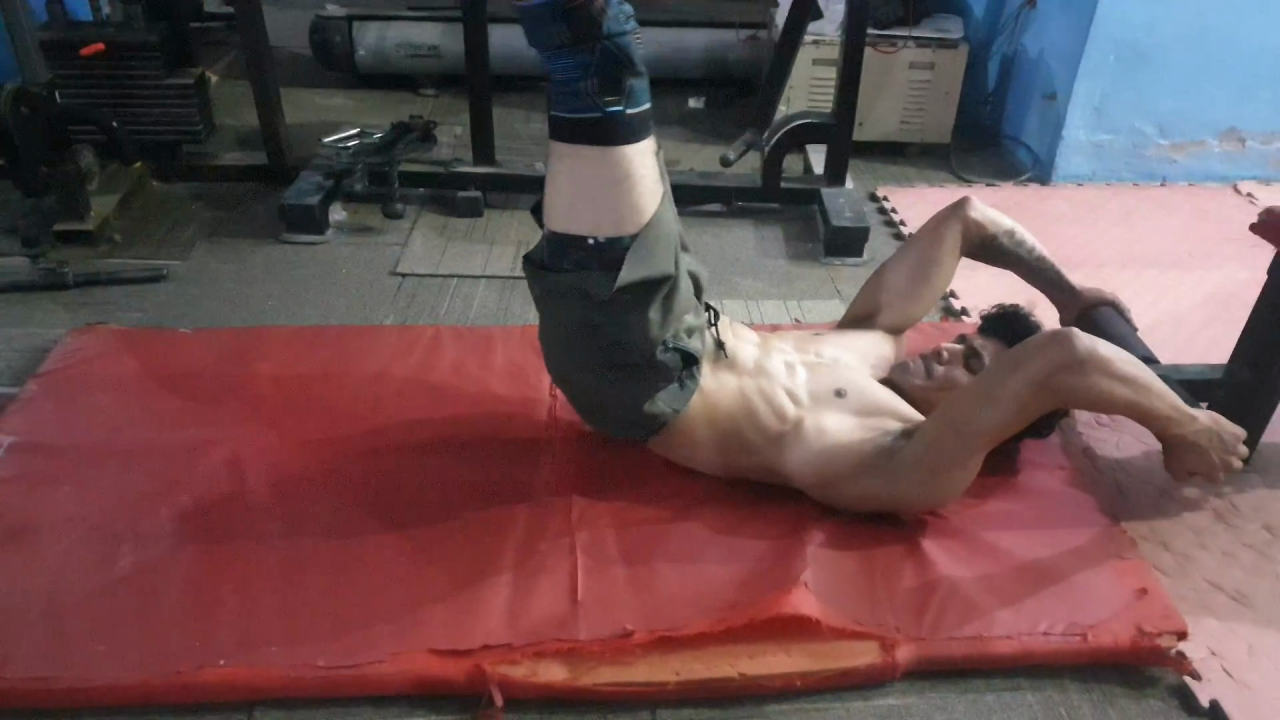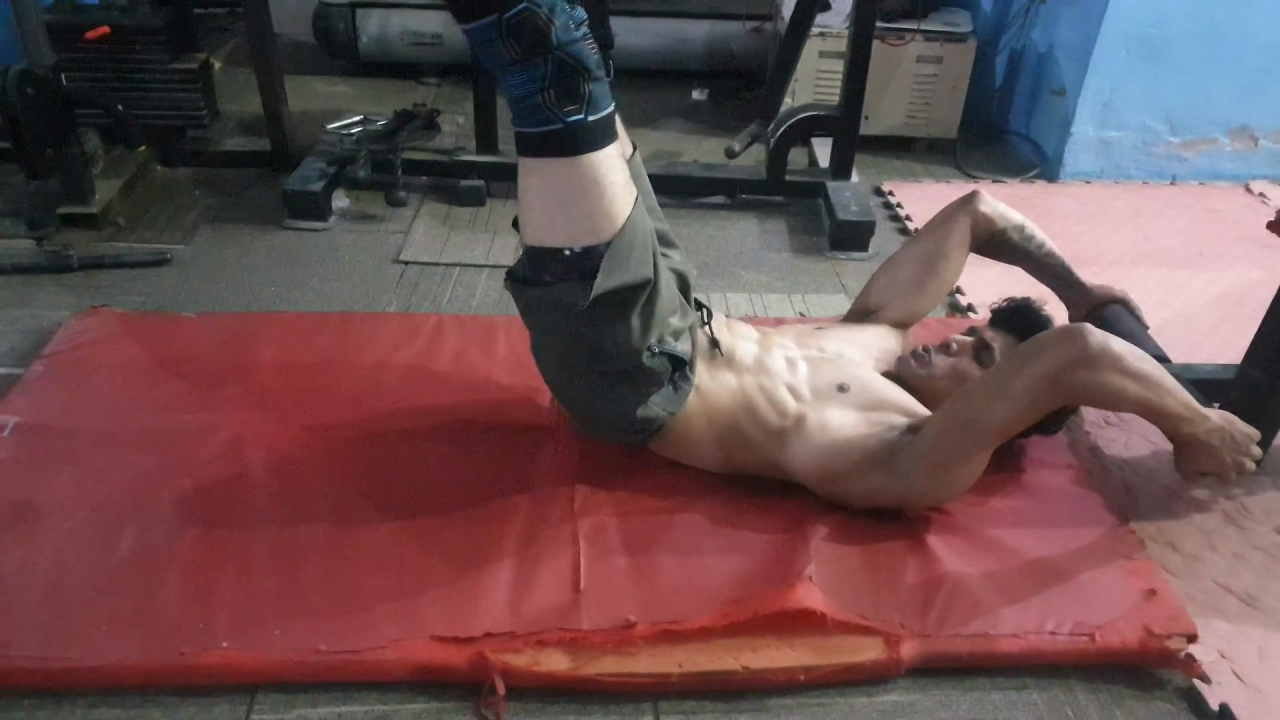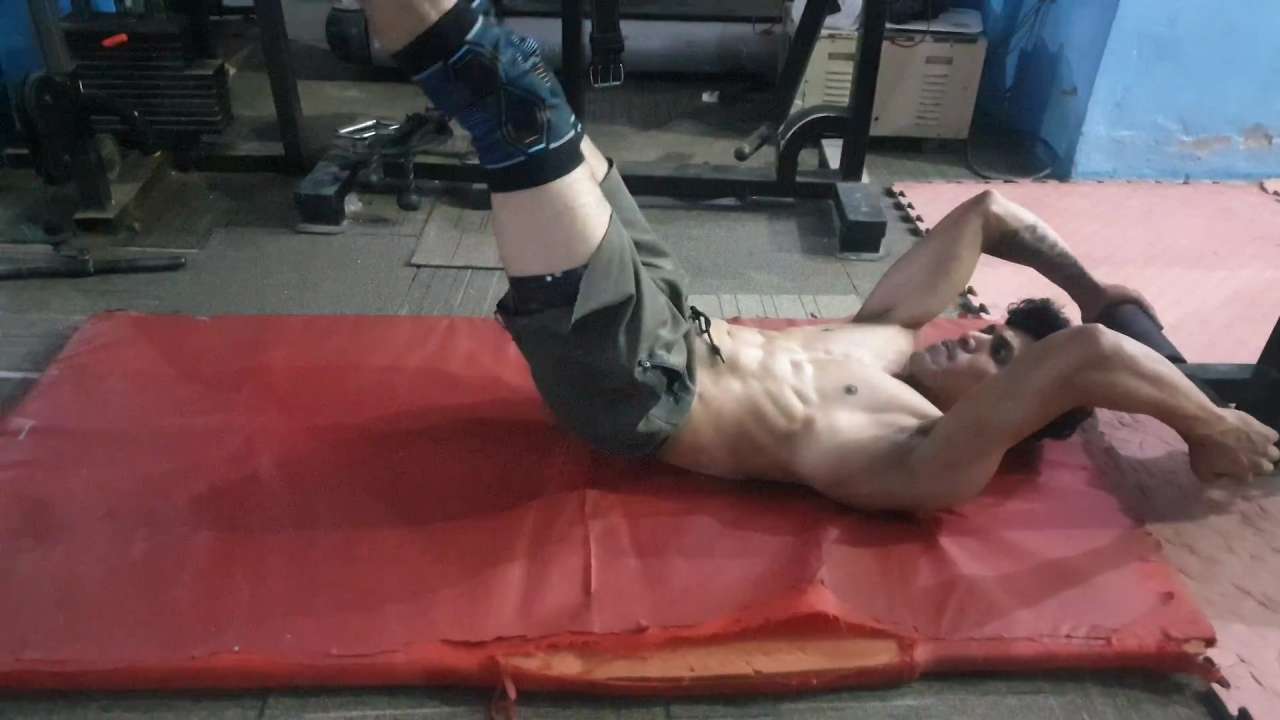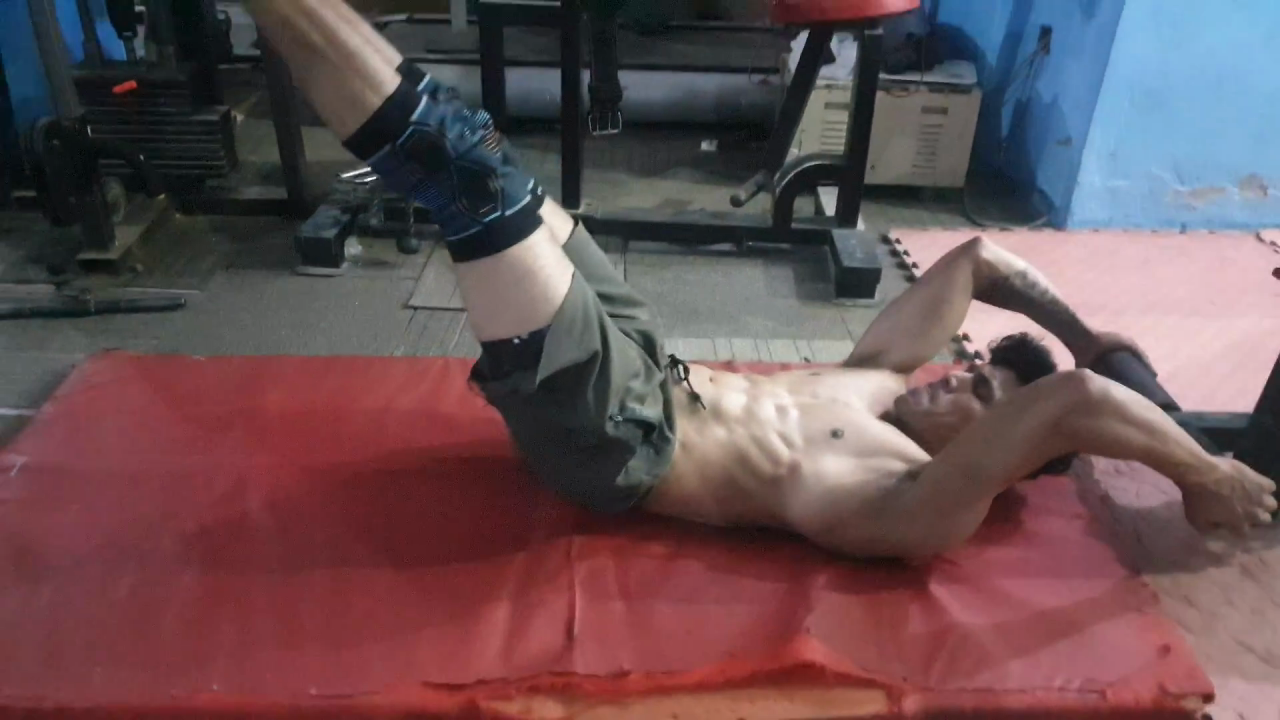
dt=0.5s
person 1, frame 1
left shoulder: (925, 469)
right shoulder: (876, 346)
right elbow: (965, 217)
left wrist: (1185, 430)
right wrist: (1071, 294)
left hip: (636, 370)
right hip: (690, 336)
person 1, frame 2
left shoulder: (930, 466)
right shoulder: (878, 340)
right elbow: (975, 212)
left wrist: (1197, 429)
right wrist: (1079, 291)
left hip: (630, 372)
right hip: (682, 328)
person 1, frame 3
left shoulder: (945, 463)
right shoulder: (893, 342)
left elbow: (1085, 356)
right elbow: (986, 211)
right wrist: (1091, 289)
left hip: (633, 385)
right hip: (682, 334)
left knee: (523, 109)
right knee: (530, 112)
person 1, frame 4
left shoulder: (931, 510)
right shoulder: (881, 386)
left elbow: (1074, 403)
right elbow: (977, 258)
right wrist: (1085, 337)
left hip: (614, 438)
right hip: (655, 378)
left knee: (478, 181)
right knee: (485, 171)
